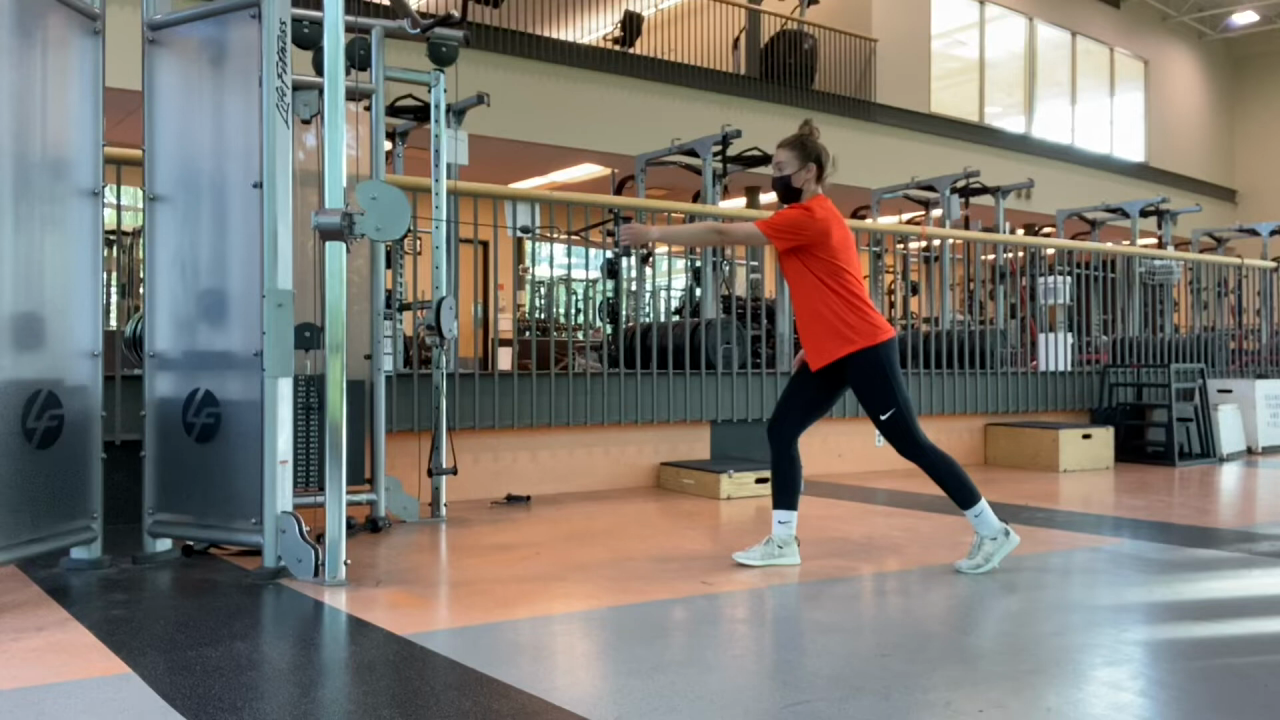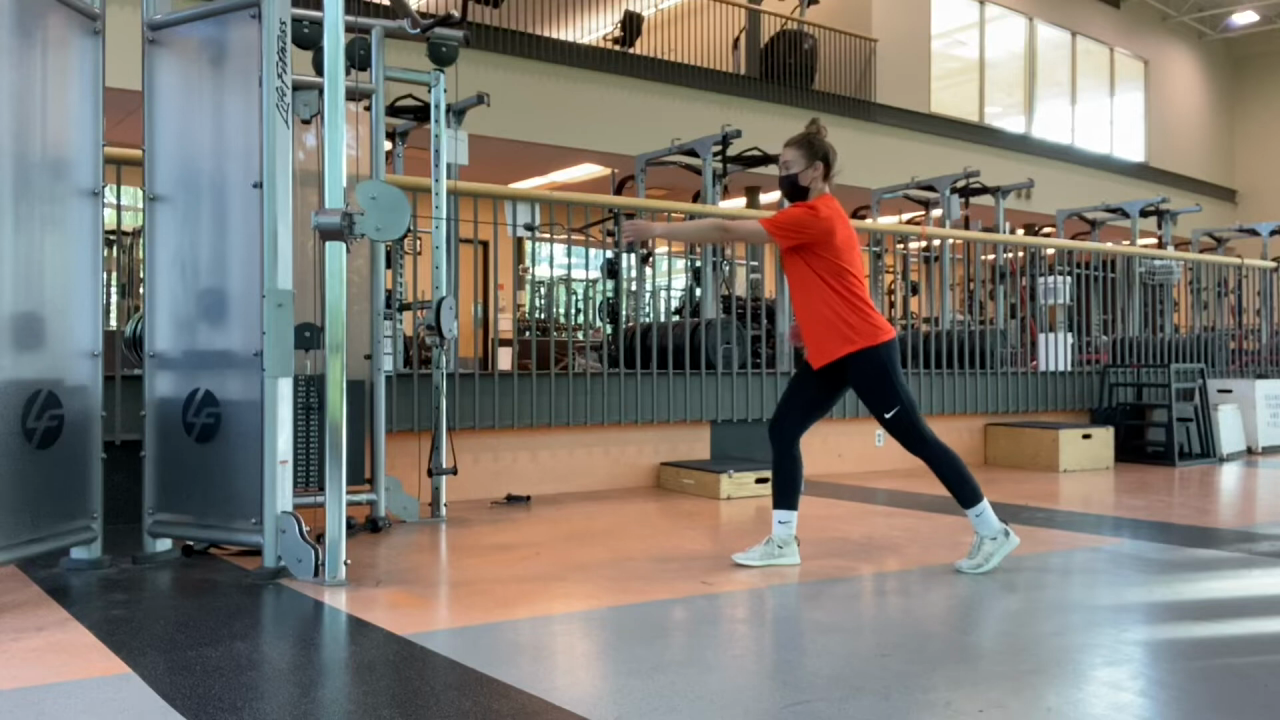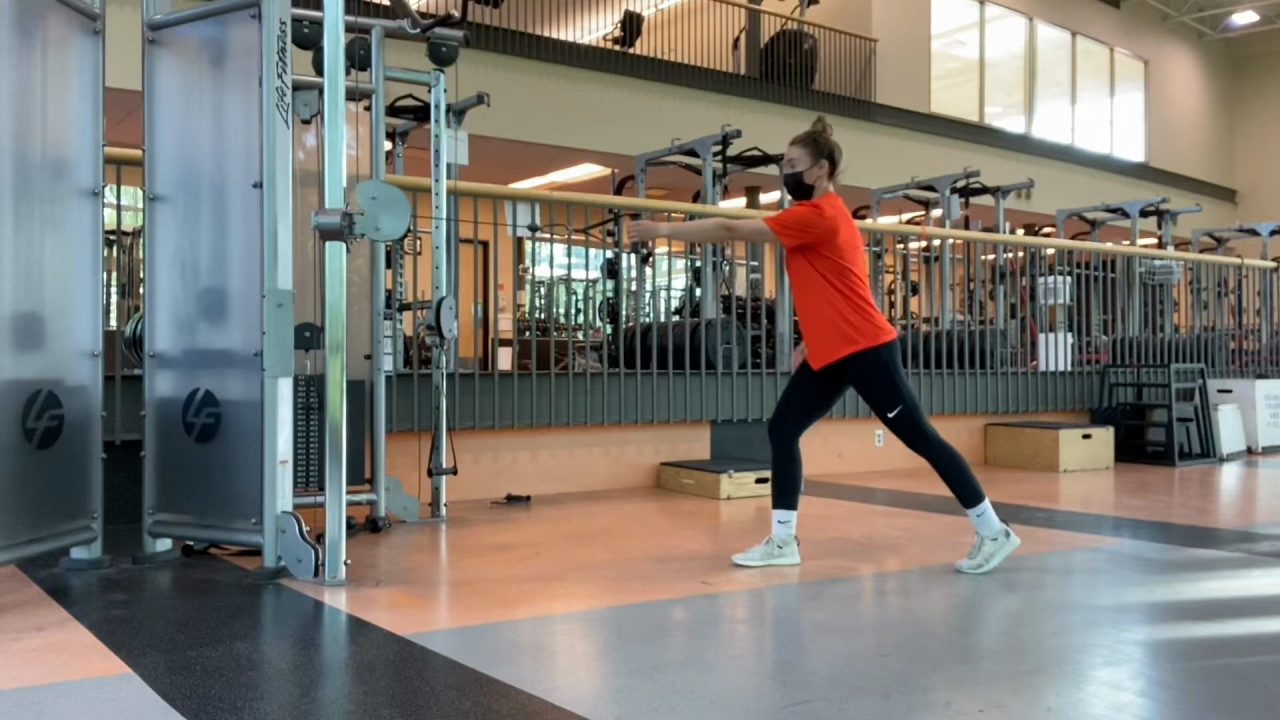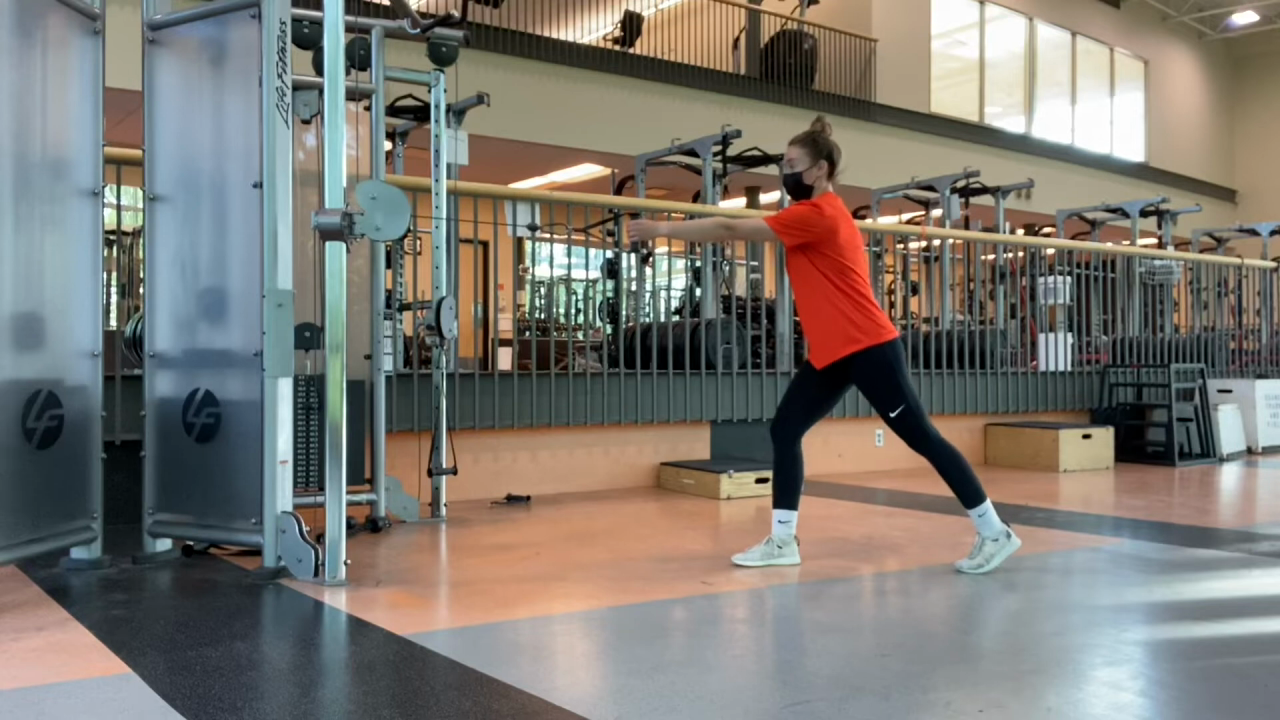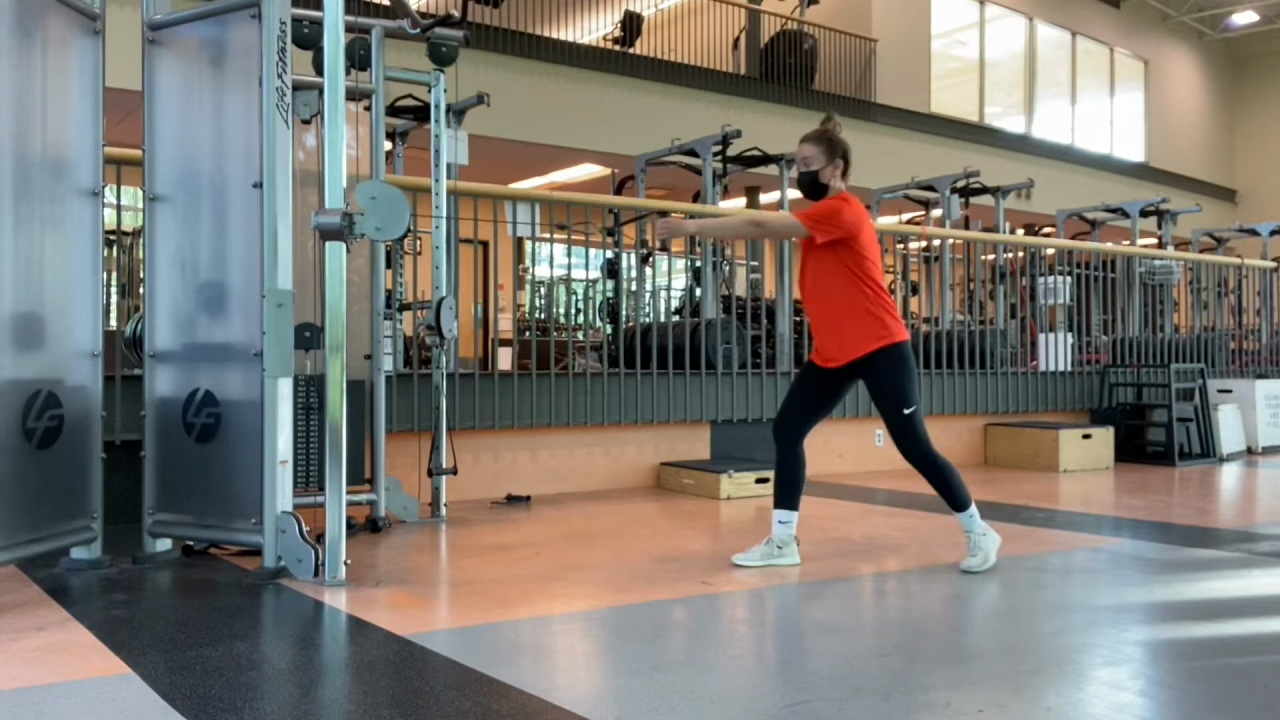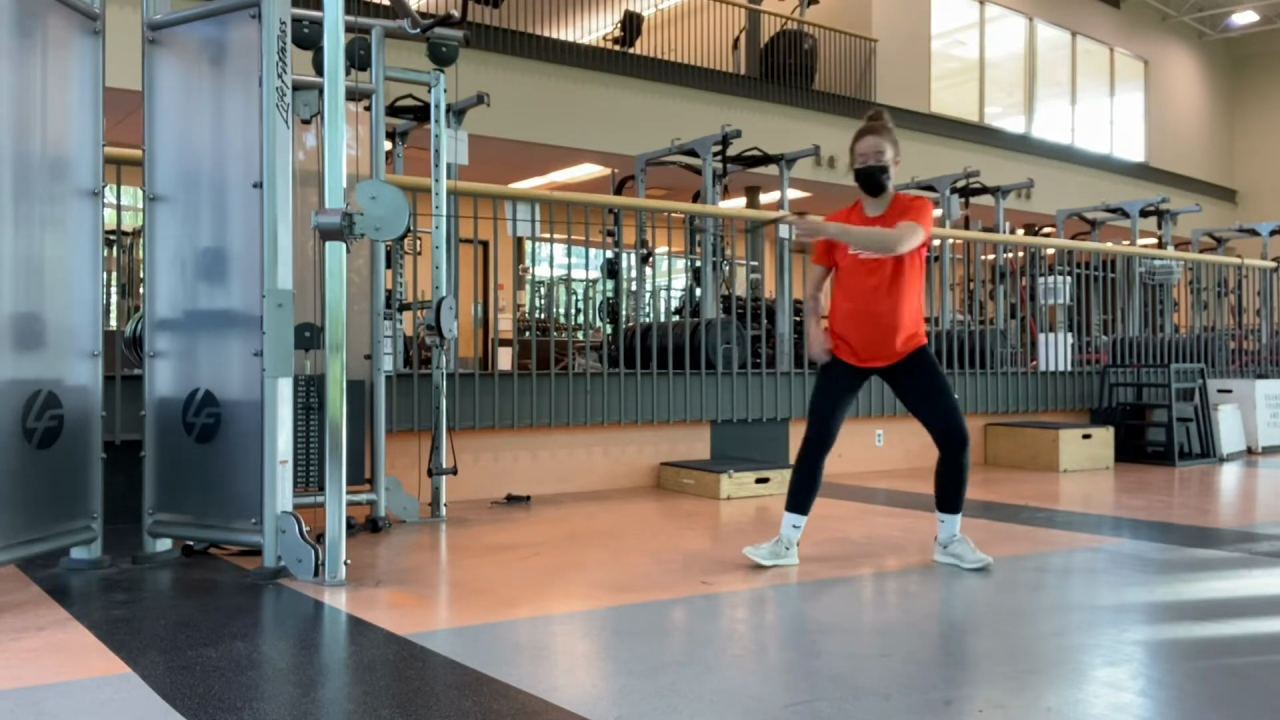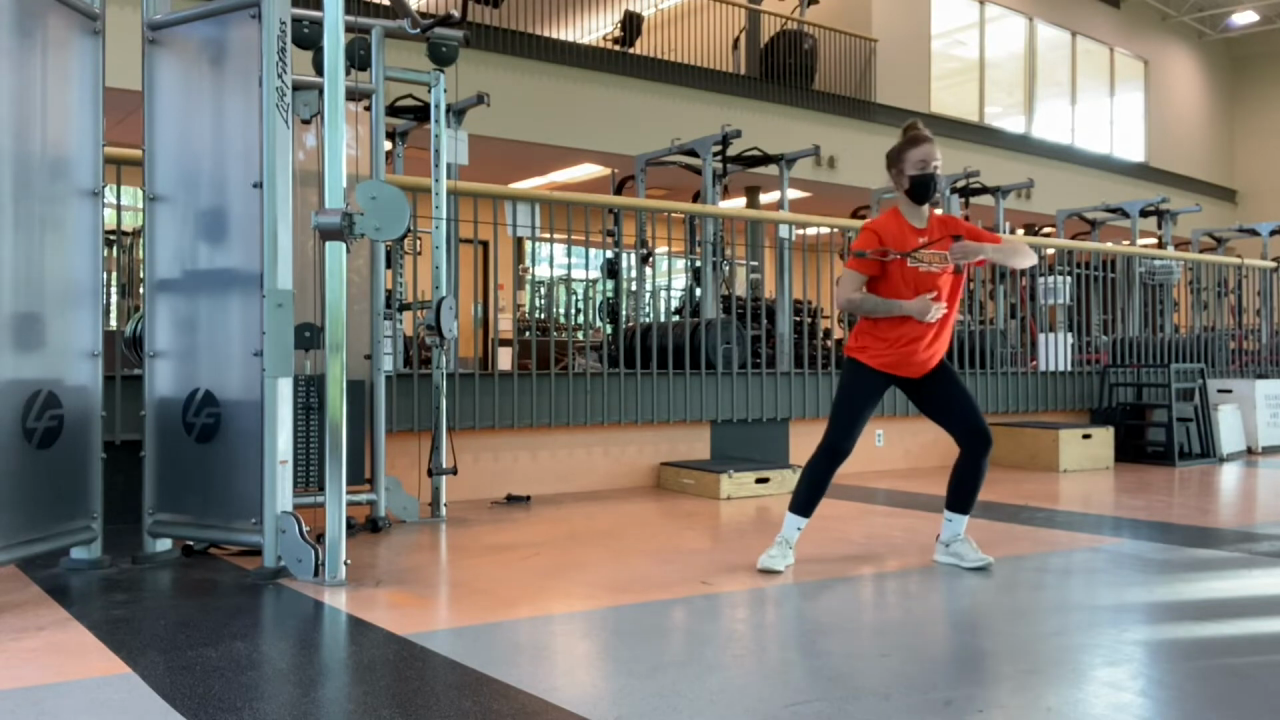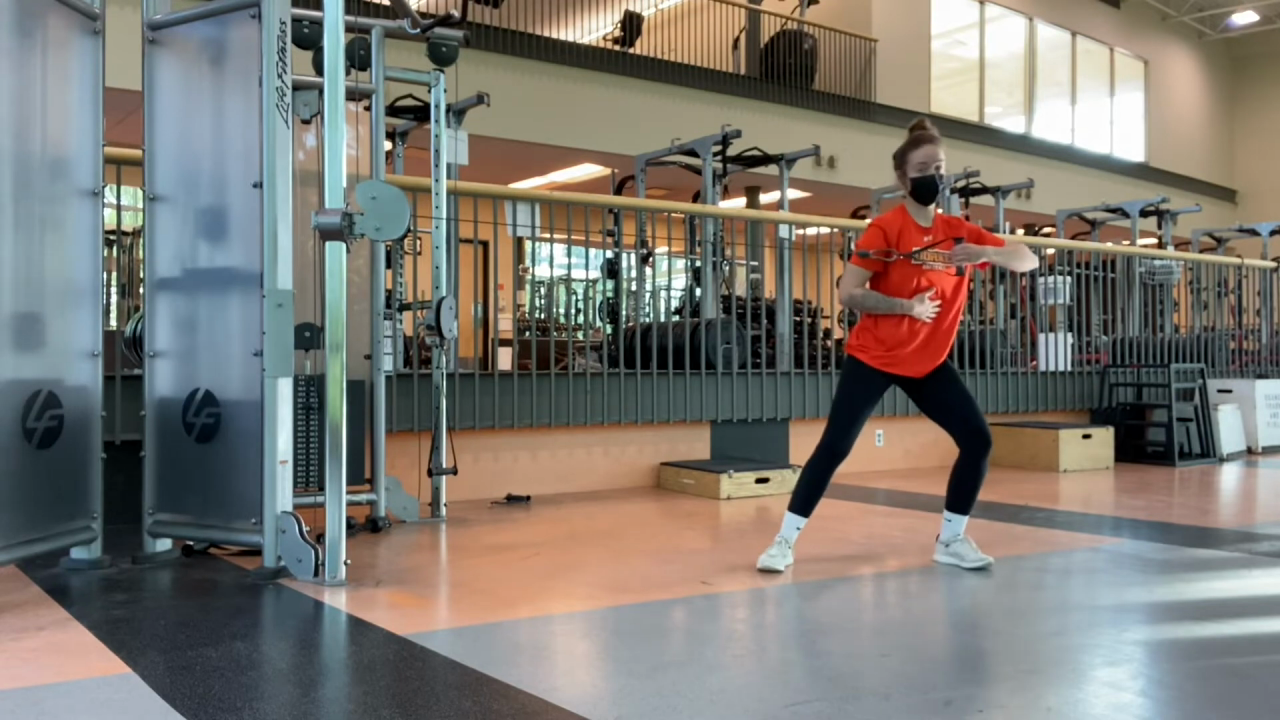
dt=0.3s
person 1, frame 1
left shoulder: (809, 217)
right shoulder: (808, 219)
left elbow: (724, 234)
left wrist: (653, 234)
right wrist: (809, 345)
left hip: (865, 350)
right hip: (830, 354)
left knee: (910, 443)
right knee: (780, 432)
left ankle: (992, 532)
right ankle: (783, 541)
person 1, frame 2
left shoulder: (814, 216)
right shoulder: (813, 216)
left elbow: (728, 231)
left wrist: (656, 229)
right wrist: (807, 323)
left hip: (865, 350)
right hip: (831, 354)
left knee: (917, 439)
right knee: (782, 431)
left ankle: (992, 531)
right ankle: (783, 541)
person 1, frame 3
left shoulder: (819, 214)
right shoulder: (815, 217)
left elbow: (732, 230)
left wrist: (661, 229)
right wrist: (809, 341)
left hip: (865, 351)
right hip: (829, 355)
left knee: (919, 438)
right knee: (781, 431)
left ankle: (992, 532)
right ankle: (782, 541)
person 1, frame 4
left shoulder: (818, 213)
right shoulder: (814, 216)
left elbow: (732, 229)
left wrist: (662, 228)
left hip: (869, 349)
right hip: (831, 354)
left knee: (922, 438)
right knee: (783, 431)
left ankle: (994, 532)
right ankle: (782, 541)
person 1, frame 5
left shoulder: (845, 208)
right shoulder: (808, 221)
left elbow: (763, 226)
left wrist: (693, 227)
right wrist: (808, 353)
left hip: (882, 347)
right hip: (830, 355)
left knee: (913, 446)
right knee: (786, 433)
left ankle: (978, 532)
right ankle: (782, 541)
person 1, frame 6
left shoulder: (915, 209)
right shoulder: (838, 223)
left elbow: (899, 241)
right elbow: (814, 286)
left wrist: (829, 232)
right wrist: (815, 327)
left hip: (906, 349)
right hip: (845, 351)
left knee: (955, 437)
right knee: (816, 440)
left ankle: (949, 538)
right ankle: (787, 541)
person 1, frame 7
left shoulder: (955, 230)
right shoulder: (878, 232)
left elbow: (1027, 257)
right elbow: (846, 299)
left wrist: (984, 249)
right wrist: (909, 308)
left hip: (928, 363)
right hip: (871, 360)
left knee: (978, 439)
right knee: (836, 446)
left ankle: (951, 539)
right ankle: (785, 541)
person 1, frame 8
left shoulder: (960, 231)
right shoulder: (885, 229)
left elbow: (1028, 260)
right elbow: (848, 294)
left wrist: (987, 252)
right wrist: (907, 306)
left hip: (930, 362)
right hip: (872, 358)
left knee: (978, 440)
right knee: (834, 445)
left ankle: (951, 540)
right ankle: (784, 541)
